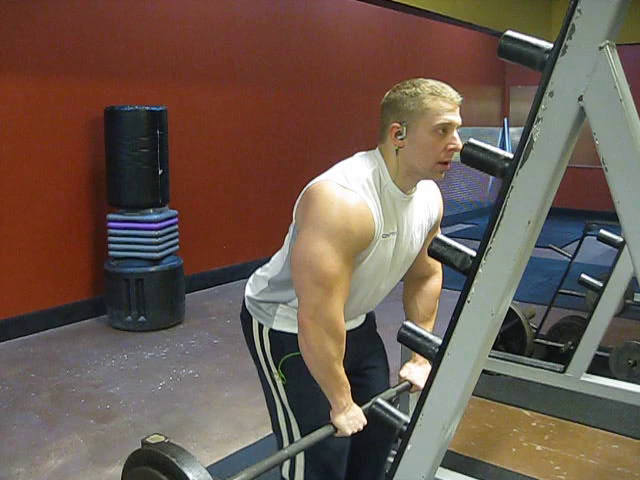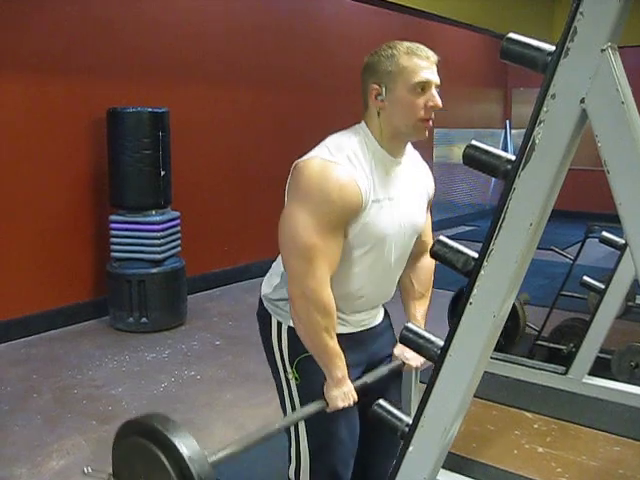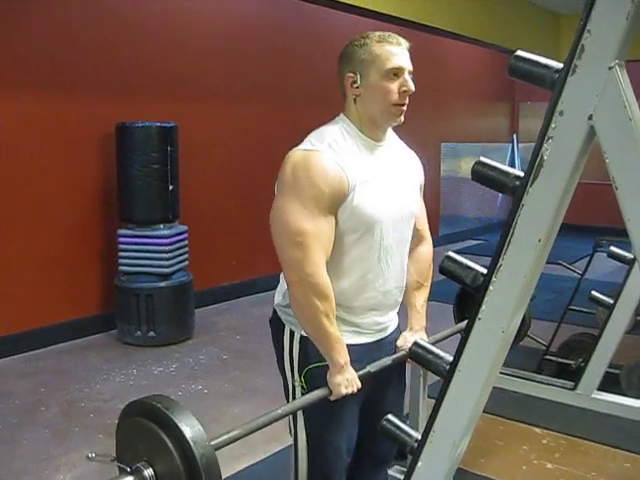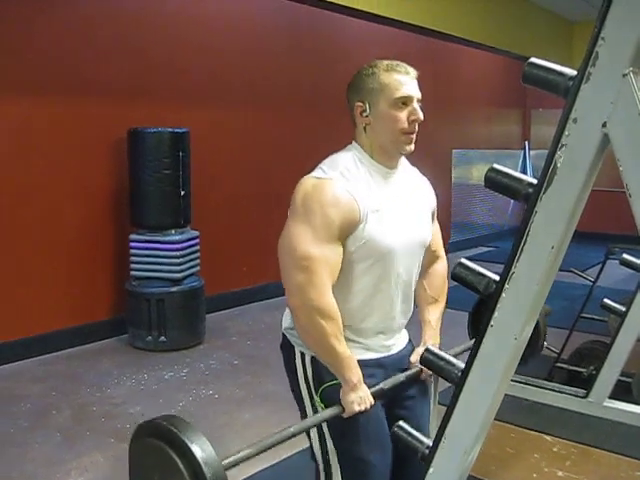
dt=0.4s
person 1, frame 1
left shoulder: (428, 198)
right shoulder: (342, 201)
left elbow: (426, 277)
right elbow: (318, 317)
left wrist: (421, 357)
right wrist: (340, 402)
left hip: (353, 321)
right hip: (286, 325)
left knee: (377, 436)
person 1, frame 2
left shoulder: (418, 170)
right shoulder: (330, 173)
left elbow: (420, 254)
right elbow: (307, 288)
right wrist: (336, 376)
left hip: (372, 324)
right hip: (303, 329)
left knee: (384, 441)
person 1, frame 3
left shoulder: (406, 158)
right shoulder: (317, 162)
left elbow: (419, 243)
right elbow: (303, 274)
left wrist: (416, 323)
right wrist: (337, 360)
left hip: (385, 336)
right hip: (319, 340)
person 1, frame 4
left shoulder: (419, 185)
right shoulder: (329, 191)
left elbow: (434, 261)
right elbow: (307, 300)
left wrist: (430, 338)
right wrist: (349, 381)
left hip: (396, 353)
right hip: (328, 360)
